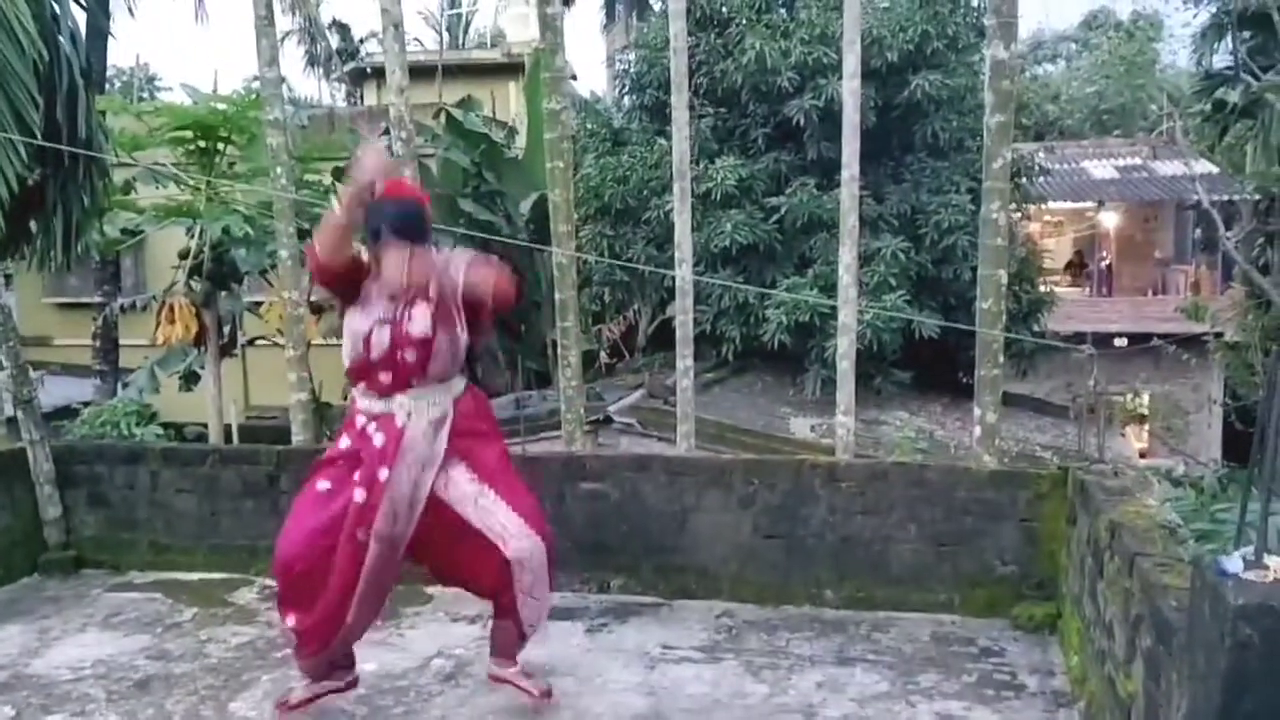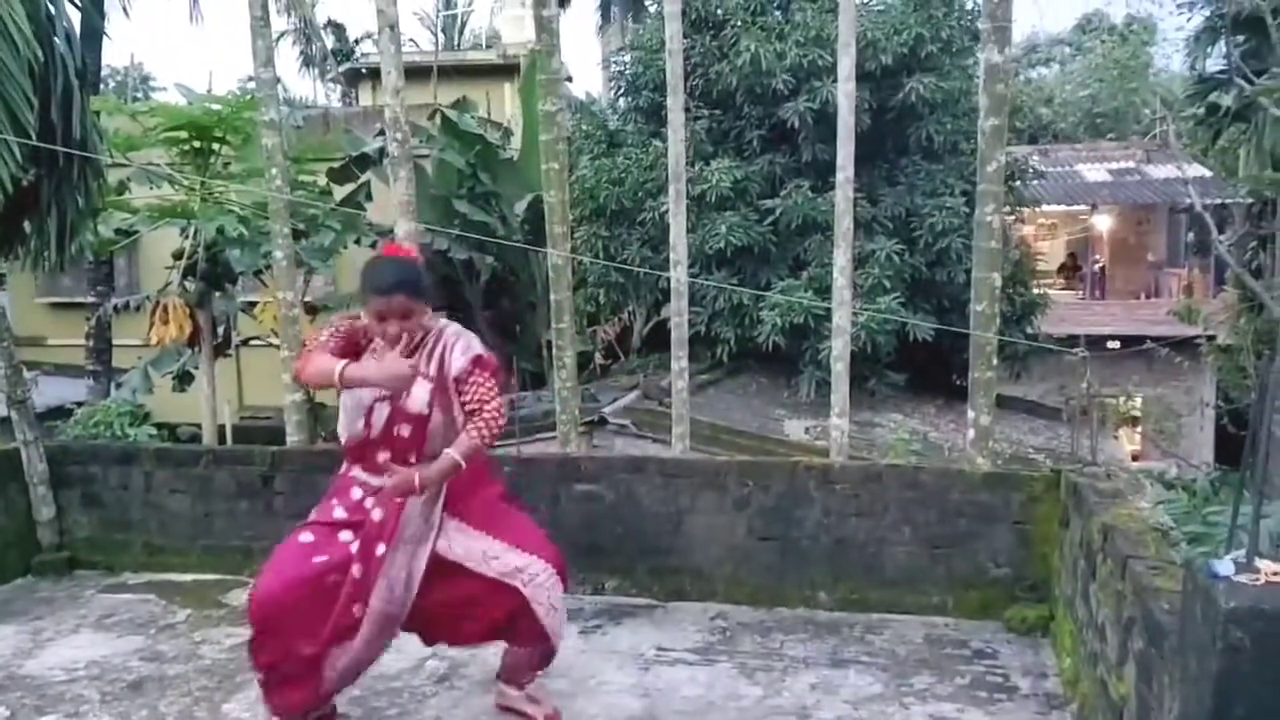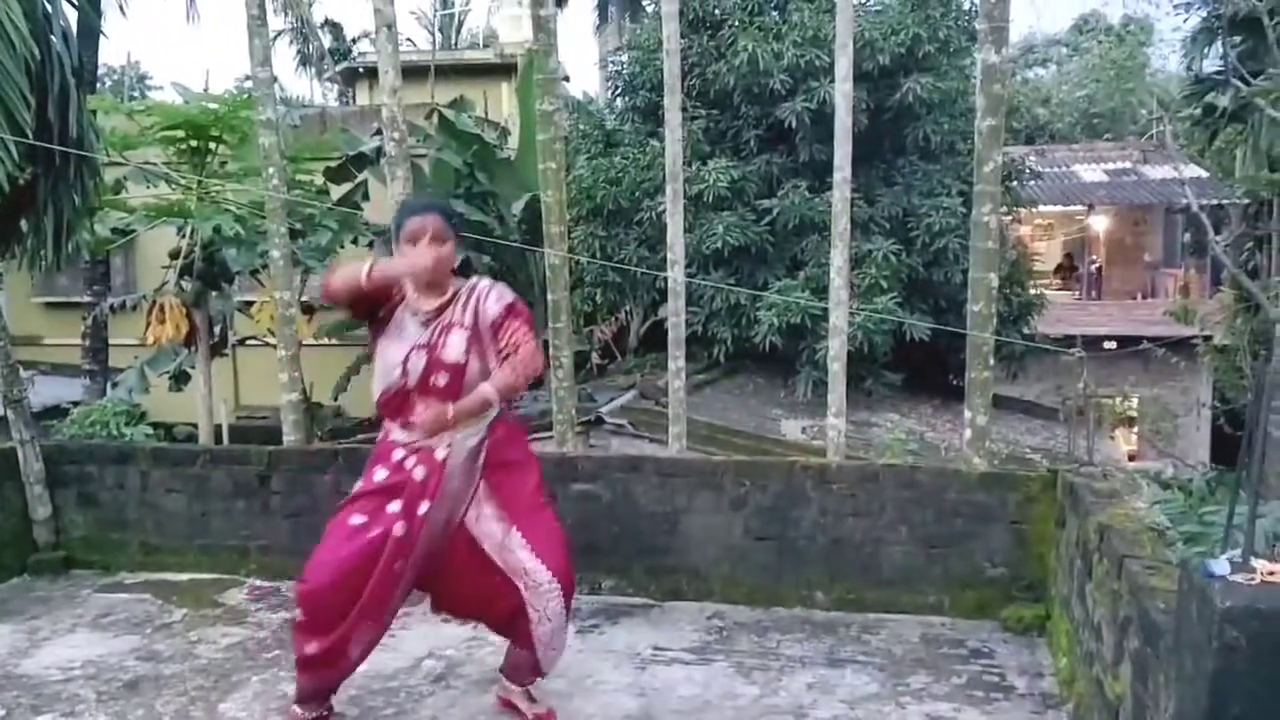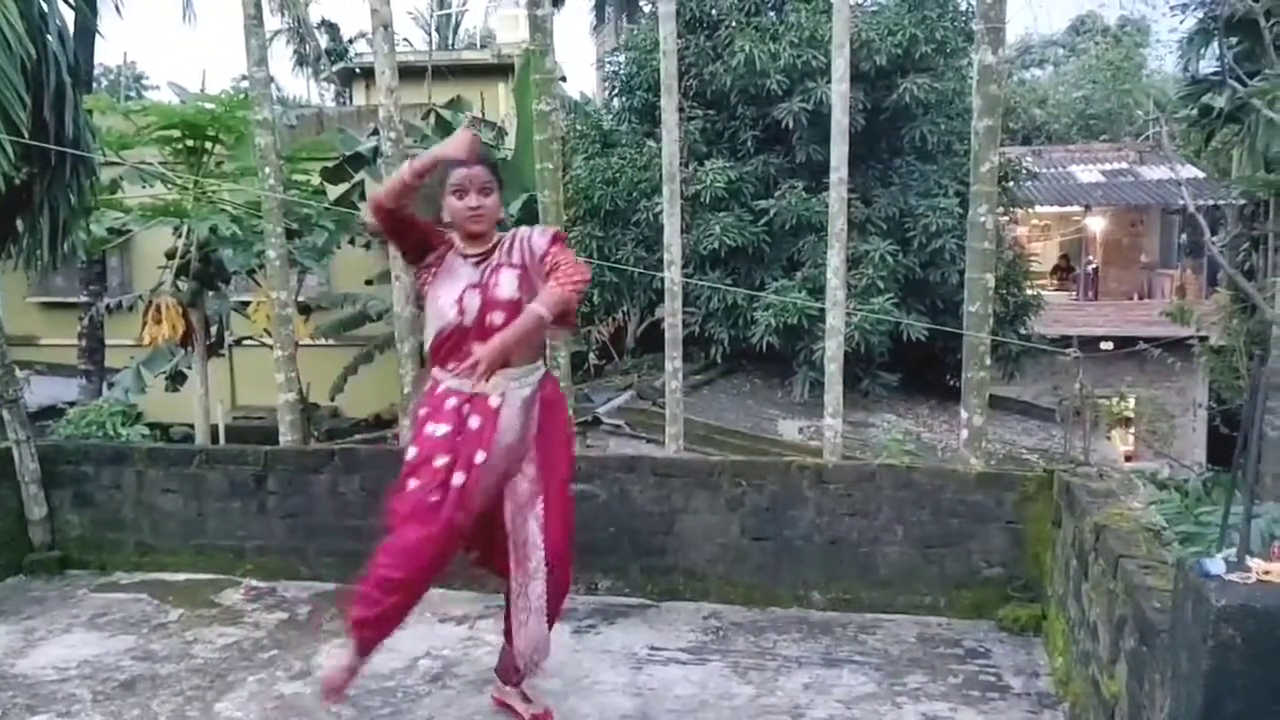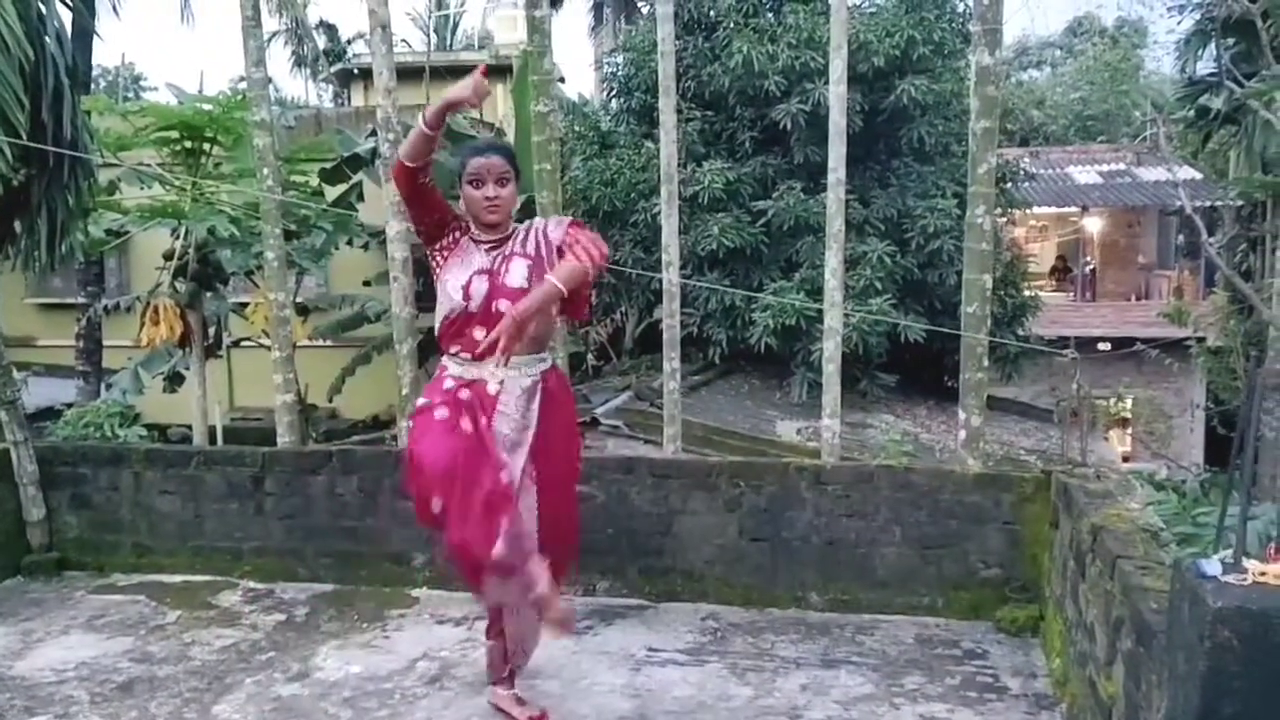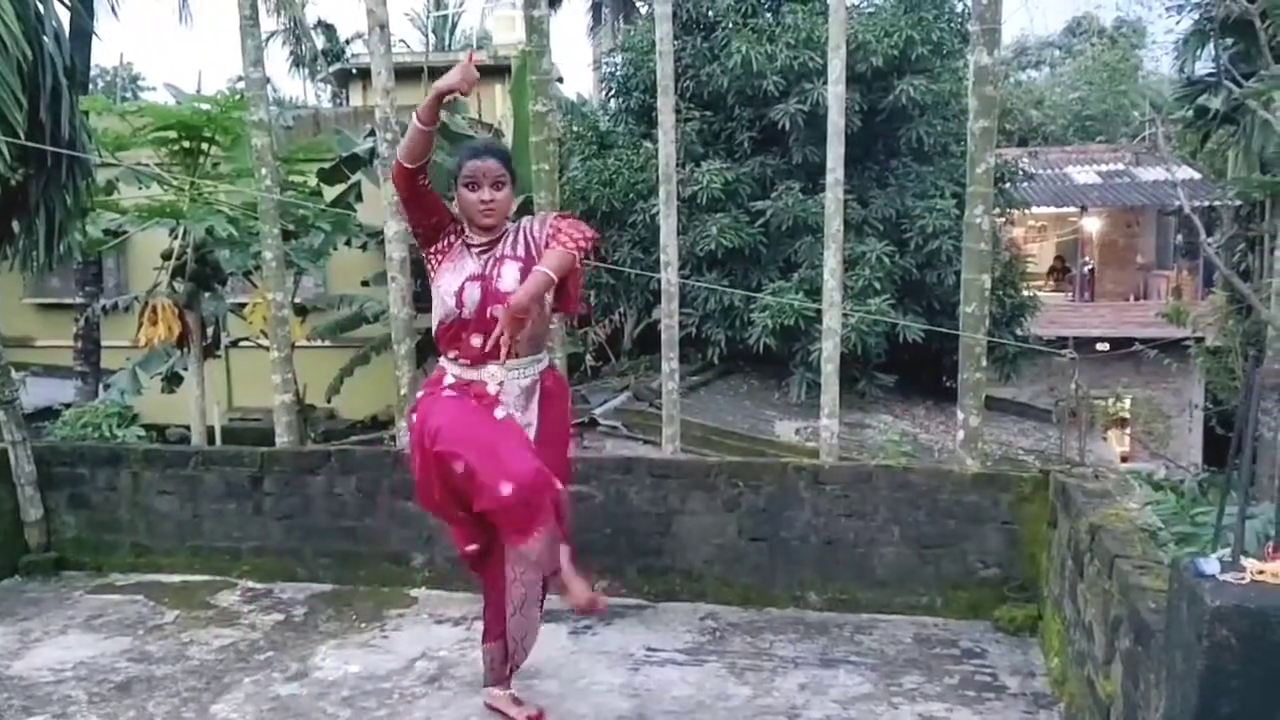
dt=0.3s
person 1, frame 1
left shoulder: (454, 269)
right shoulder: (355, 273)
left elbow: (501, 289)
right elbow: (321, 259)
left wrist: (428, 269)
right wrist: (357, 188)
left hip: (450, 429)
right hip: (373, 435)
left knee: (520, 542)
right knee: (306, 550)
left ankle: (506, 661)
right ankle: (329, 670)
person 1, frame 2
left shoulder: (456, 345)
right shoulder: (351, 338)
left elbow: (490, 416)
right elbow: (307, 366)
left wrist: (431, 474)
right wrist: (366, 373)
left hip: (448, 492)
right hip: (365, 499)
left knee: (539, 572)
right knee: (277, 598)
person 1, frame 3
left shoulder: (489, 299)
right shoulder: (390, 303)
left elbow: (527, 362)
right elbow: (333, 288)
left wrist: (458, 410)
right wrist: (391, 272)
left hip: (484, 458)
right hip: (407, 462)
left knee: (545, 571)
right knee: (335, 578)
person 1, frame 4
left shoulder: (533, 244)
right shoulder: (432, 252)
left elbow: (571, 281)
right elbow: (382, 209)
left wrist: (507, 339)
right wrist: (435, 157)
left hip: (528, 411)
right hip: (454, 411)
left knee: (538, 548)
right knee: (418, 538)
right ankle: (357, 648)
person 1, frame 5
left shoulder: (545, 236)
right shoulder: (447, 238)
left elbow: (592, 252)
right elbow: (407, 173)
left wrist: (529, 310)
right wrist: (444, 106)
left hip: (533, 399)
right hip: (458, 390)
left knee: (515, 530)
right knee: (442, 459)
right ankle: (535, 570)
person 1, frame 6
left shoulder: (536, 234)
right shoulder: (441, 239)
left elbow: (578, 236)
right elbow: (405, 173)
left wrist: (527, 297)
right wrist: (438, 96)
left hip: (529, 397)
right hip: (458, 391)
left knee: (512, 544)
right knee: (485, 456)
right ankle: (558, 557)
